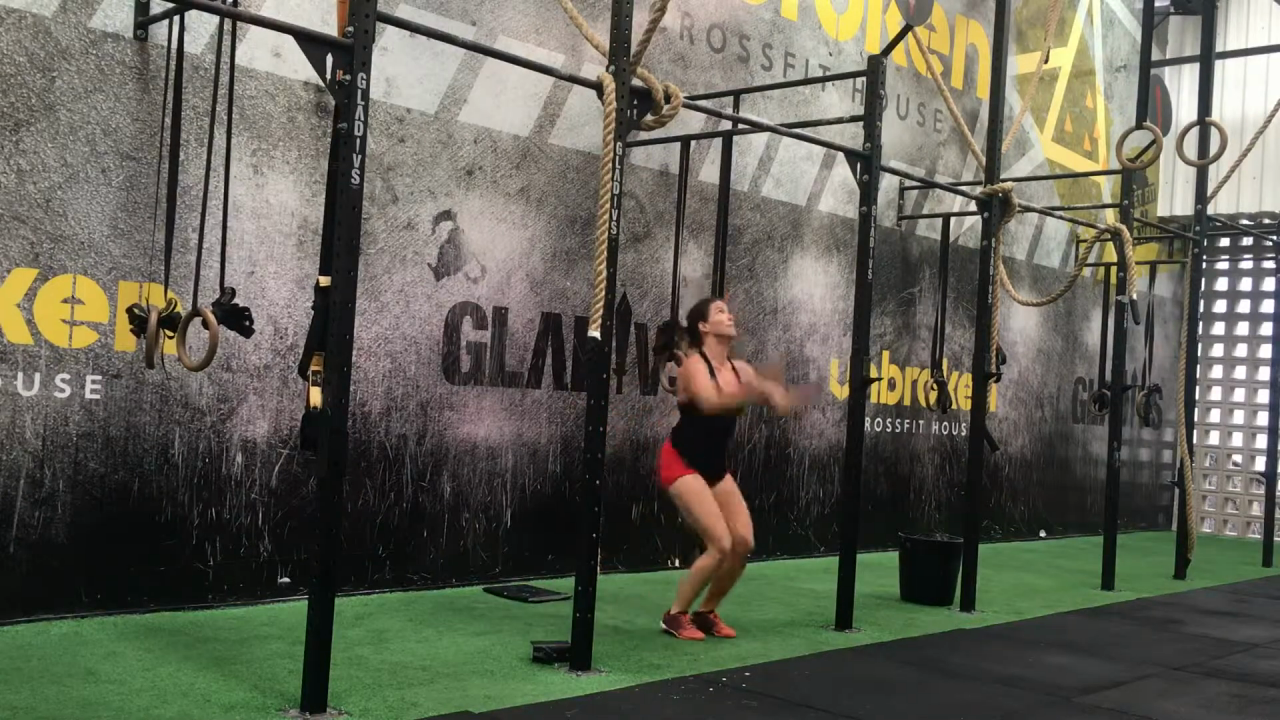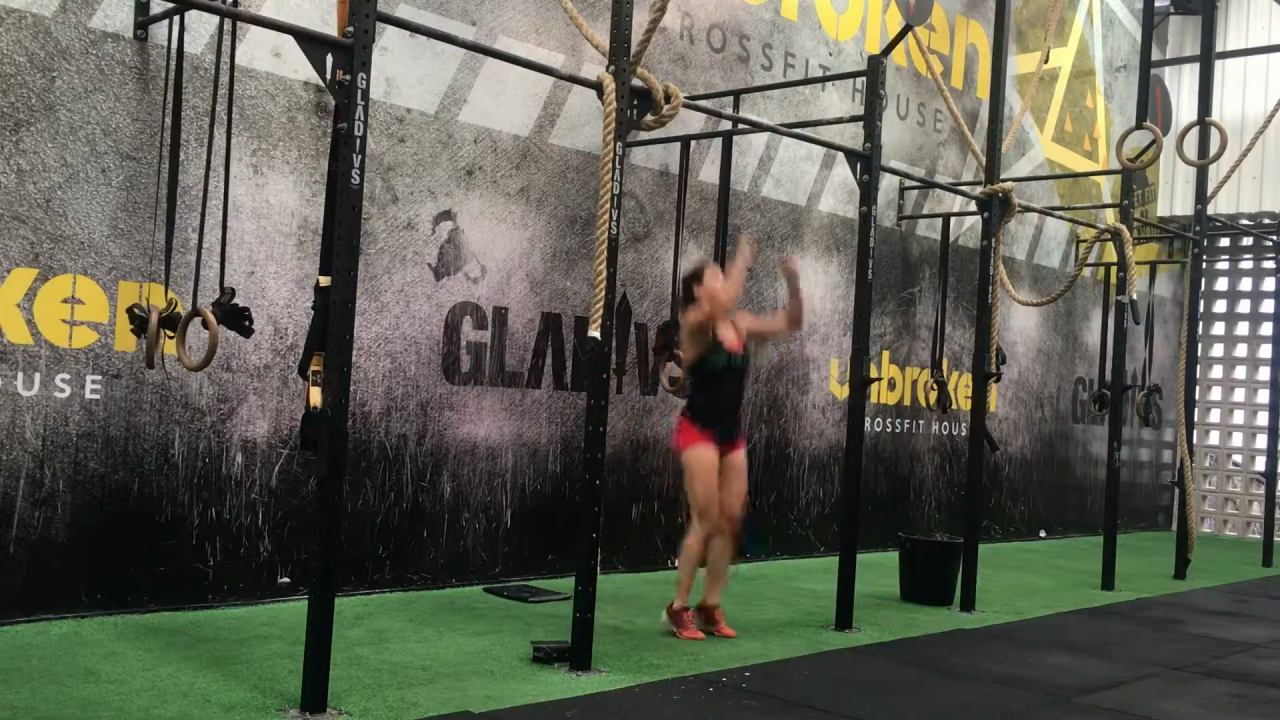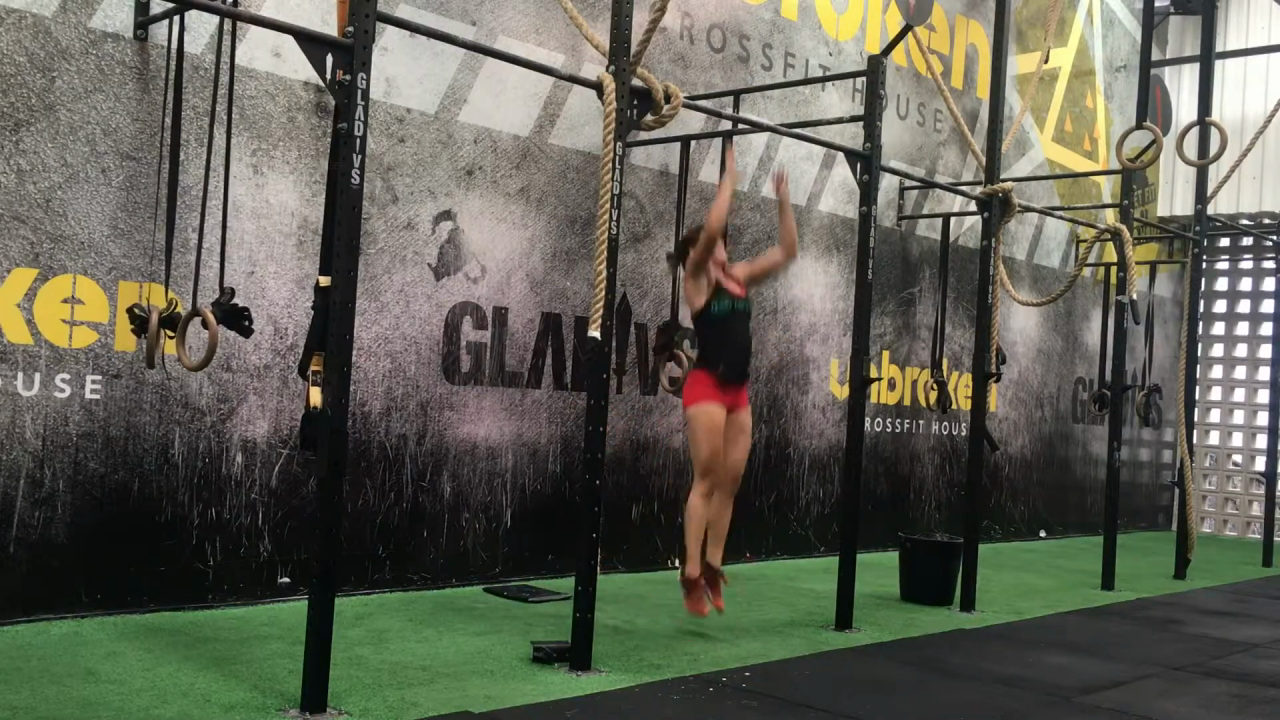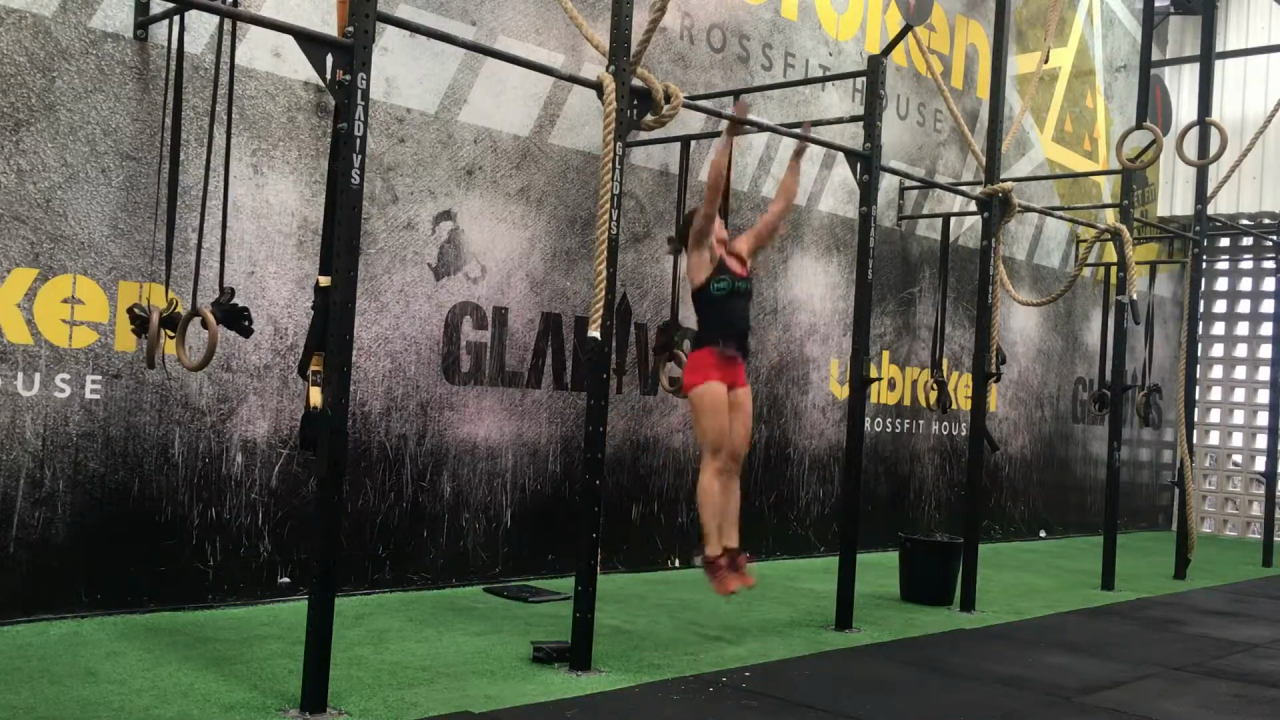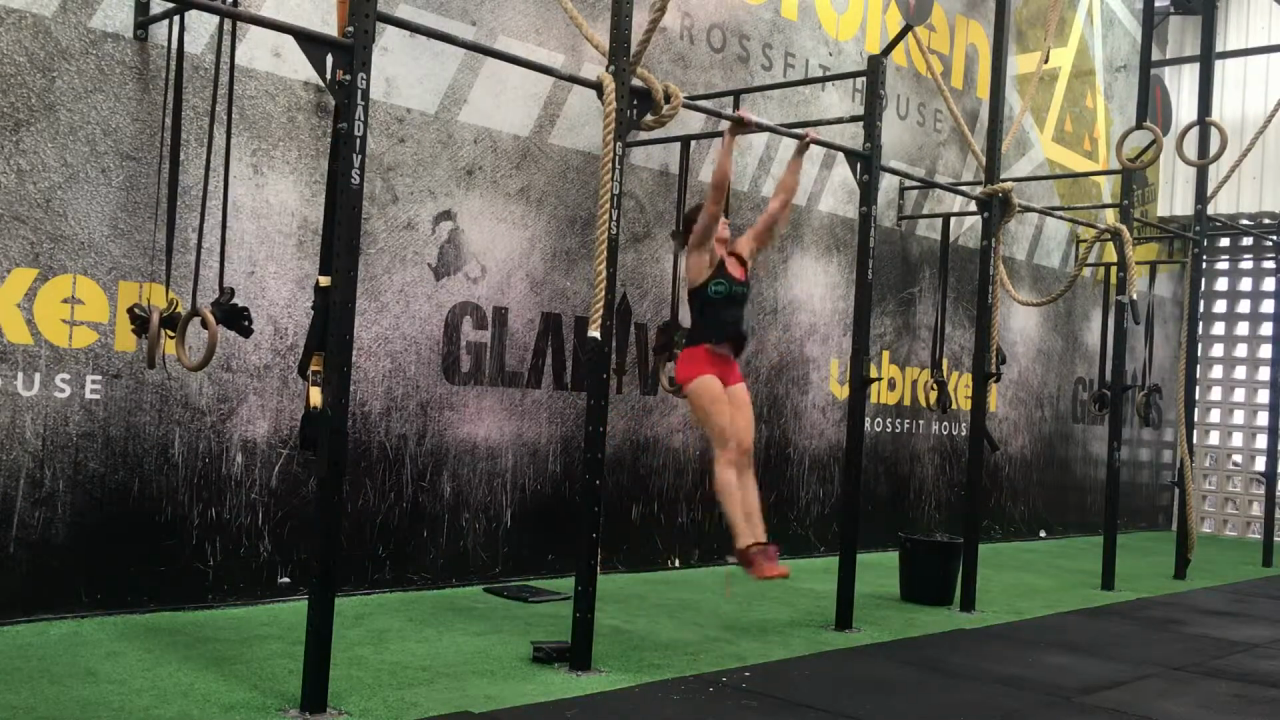
dt=0.1s
person 1, frame 1
left shoulder: (737, 368)
right shoulder: (692, 366)
left elbow: (774, 398)
right elbow: (710, 403)
left wrist: (783, 396)
right wrist: (746, 389)
left hip: (716, 467)
right hip: (681, 464)
left knee: (744, 544)
right knee: (721, 547)
left ankle: (706, 613)
right ankle: (676, 615)
person 1, frame 2
left shoulder: (740, 324)
right shoulder: (695, 321)
left elbow: (789, 323)
right elbow: (721, 303)
left wrist: (792, 282)
right wrist: (741, 259)
left hip: (731, 437)
right hip: (698, 432)
left knee: (730, 523)
right knee: (707, 523)
left ankle: (710, 607)
right ankle: (679, 608)
person 1, frame 3
left shoulder: (738, 276)
right shoulder: (698, 278)
left elbow: (786, 252)
right elbow: (713, 225)
left wrist: (785, 202)
right wrist: (729, 174)
left hip: (738, 391)
right hip: (706, 387)
left knee: (728, 485)
right knee: (707, 482)
left ankle: (712, 566)
right ankle: (692, 575)
person 1, frame 4
left shoulder: (740, 253)
right shoulder: (699, 254)
left elbow: (781, 205)
right elbow: (711, 190)
left wrist: (797, 157)
right wrist: (729, 134)
left hip: (736, 368)
right hip: (707, 364)
left knee: (734, 463)
right knee: (716, 460)
left ankle: (730, 550)
right ankle: (713, 555)
person 1, frame 5
left shoulder: (742, 254)
right shoulder: (703, 255)
left elbow: (780, 202)
right elbow: (718, 192)
left wrist: (799, 155)
right wrist: (732, 136)
left hip: (730, 366)
right hip: (699, 361)
left knee: (744, 455)
right knee: (728, 452)
left ankle: (759, 544)
right ankle: (748, 546)
